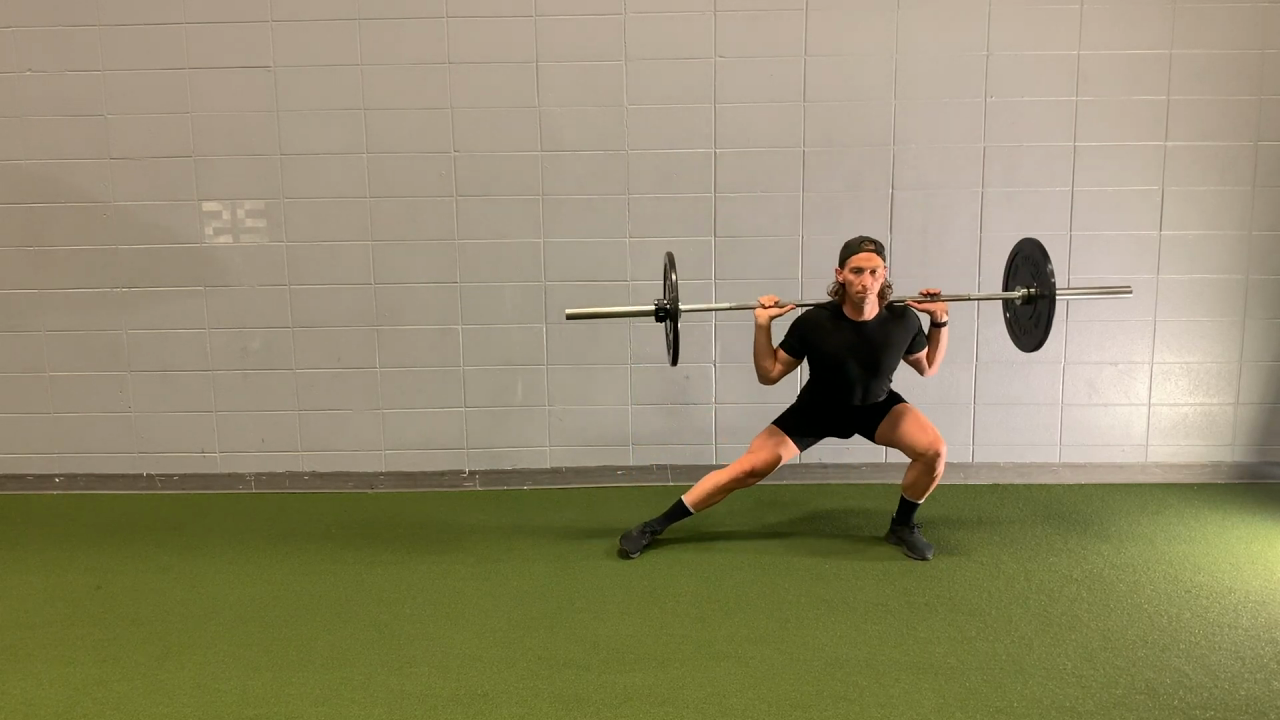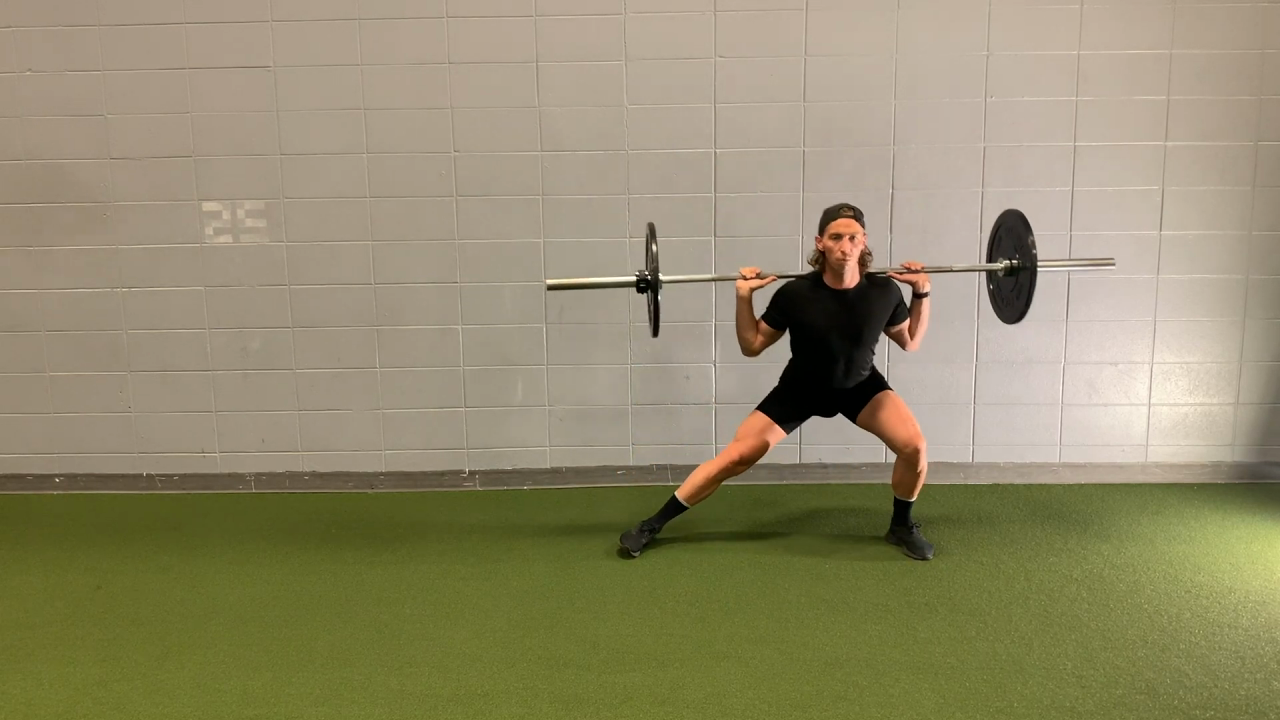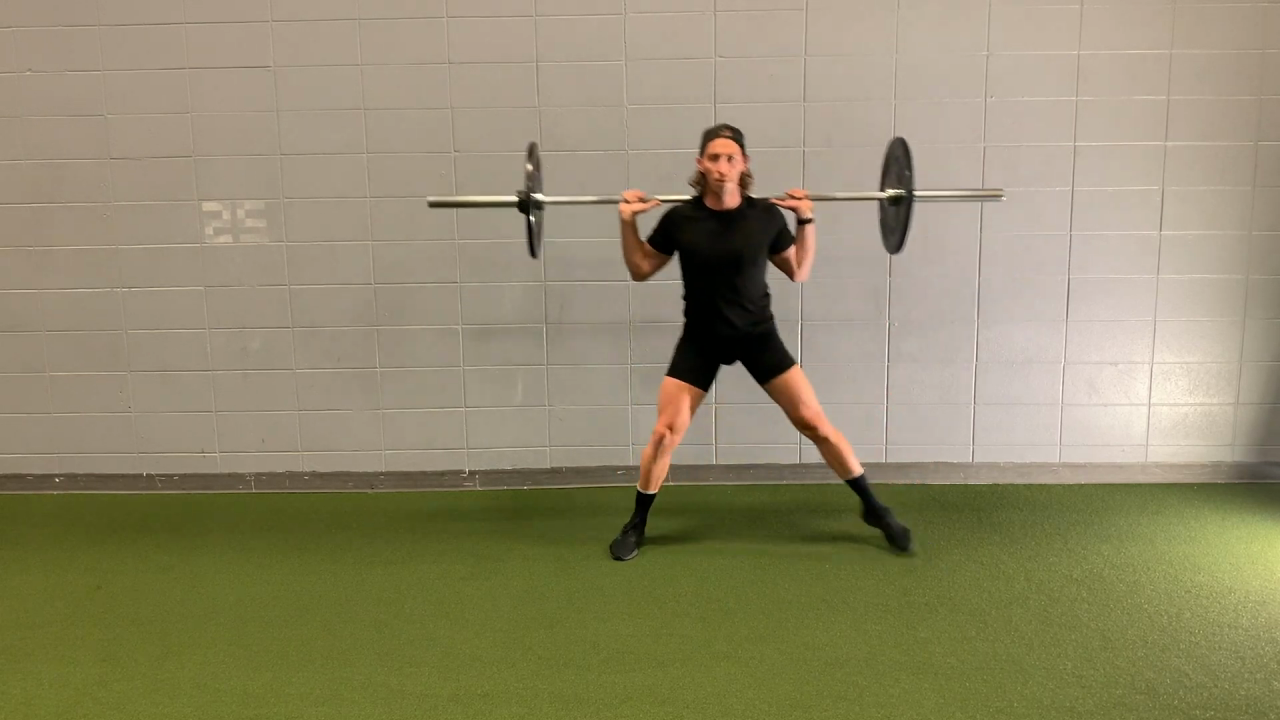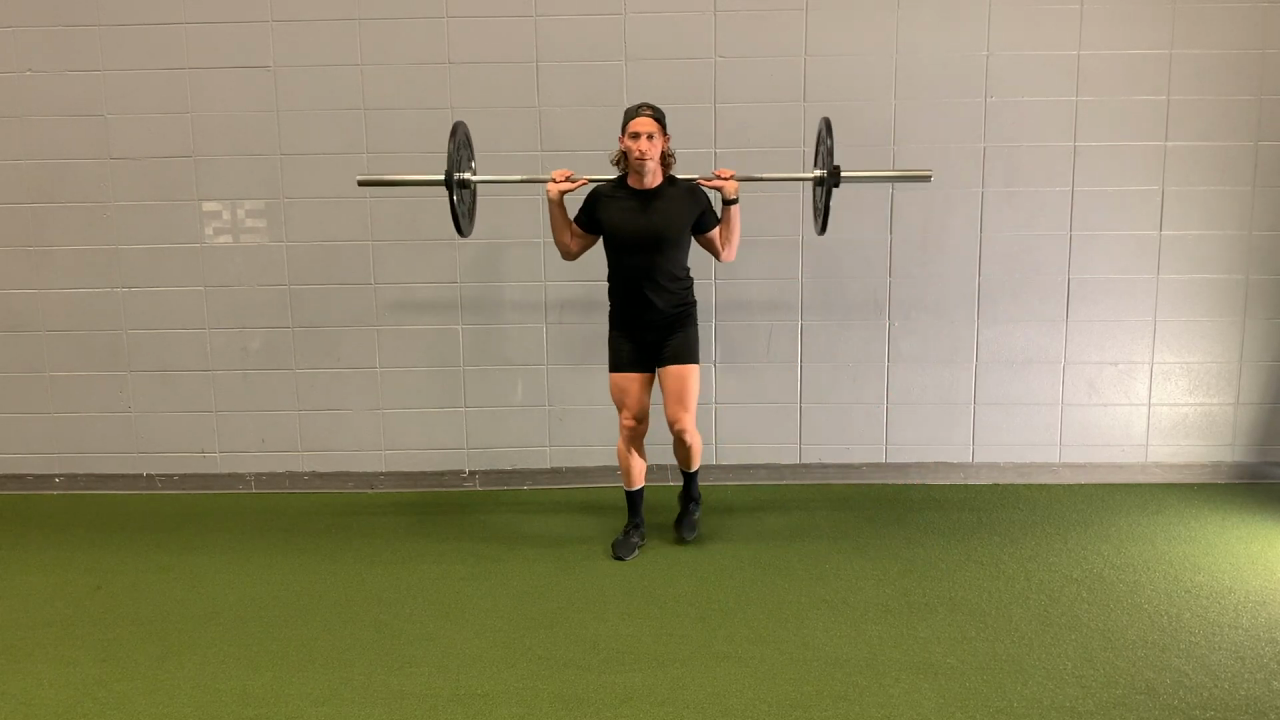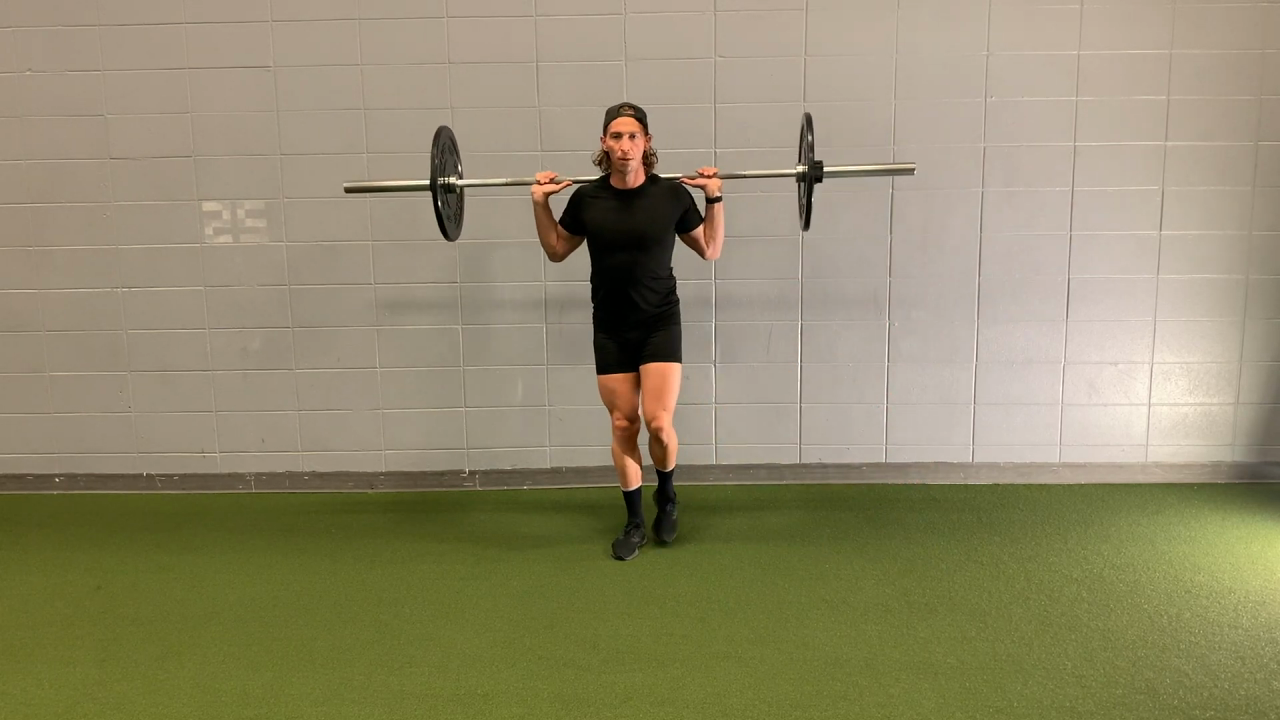
dt=0.5s
person 1, frame 1
left shoulder: (903, 320)
right shoulder: (814, 322)
left elbow: (927, 367)
right elbow: (769, 374)
left wrist: (939, 323)
right wrist: (762, 326)
left hip: (876, 406)
right hip: (816, 410)
left knee: (933, 449)
right knee: (747, 469)
left ankle: (902, 526)
right ankle: (654, 526)
person 1, frame 2
left shoulder: (884, 291)
right shoulder: (796, 294)
left elbow: (910, 341)
right elbow: (752, 346)
left wrist: (922, 293)
right wrist: (744, 297)
left hip: (860, 385)
right hip: (799, 389)
left knee: (914, 446)
right knee: (735, 457)
left ankle: (902, 526)
right ankle: (653, 524)
person 1, frame 3
left shoulder: (765, 215)
right shoulder: (680, 218)
left elbow: (798, 272)
right elbow: (641, 271)
left wrist: (806, 220)
right wrist: (628, 223)
left hip: (757, 335)
right hip: (700, 339)
left knee: (814, 424)
right knee: (665, 431)
left ankle: (875, 510)
right ankle: (636, 524)
person 1, frame 4
left shoulder: (689, 196)
right shoulder: (603, 198)
left elbow: (725, 252)
right elbow: (570, 249)
left wrist: (730, 200)
right wrist: (555, 201)
left hip: (677, 321)
right hip: (626, 327)
left knee: (682, 424)
right knee: (630, 425)
left ankle: (690, 495)
right ankle: (635, 523)
person 1, frame 5
left shoulder: (672, 195)
right shoulder: (586, 199)
left elbow: (710, 250)
right elbow: (556, 251)
left wrist: (714, 198)
right wrist: (539, 203)
left hip: (660, 322)
right hip: (611, 328)
left knee: (658, 422)
right knee: (623, 426)
left ankle: (667, 495)
right ankle: (634, 522)
